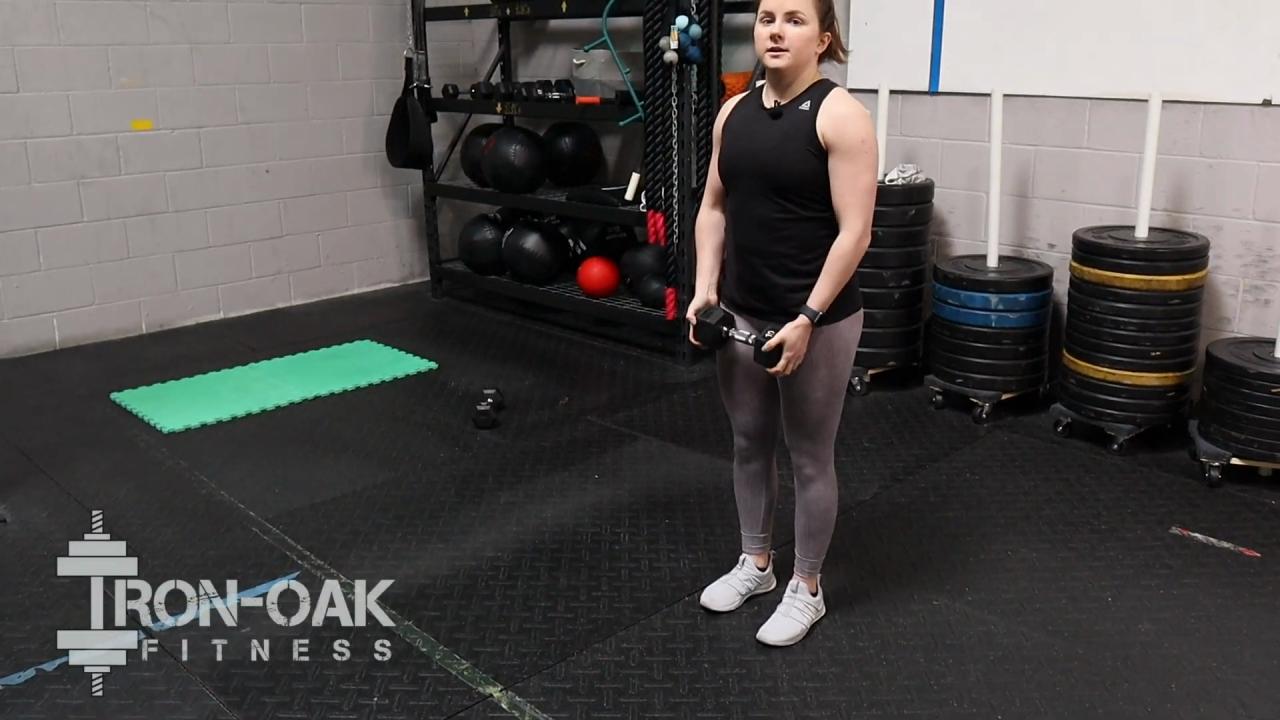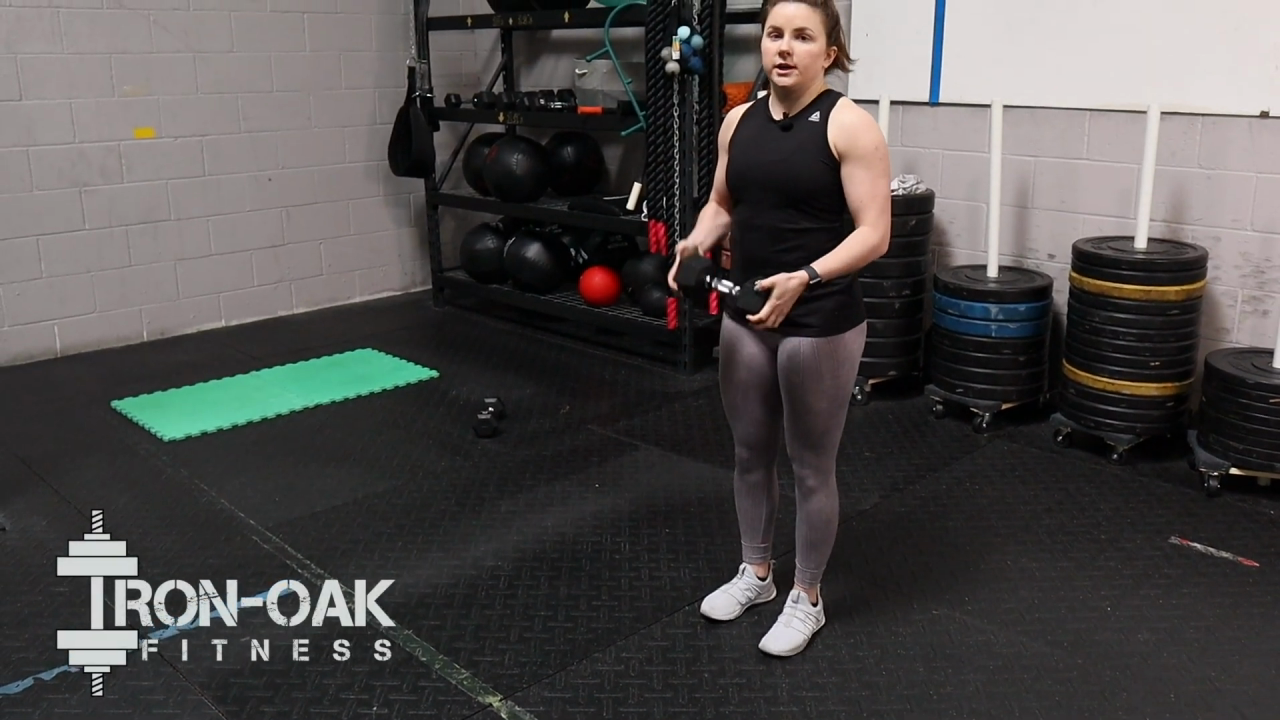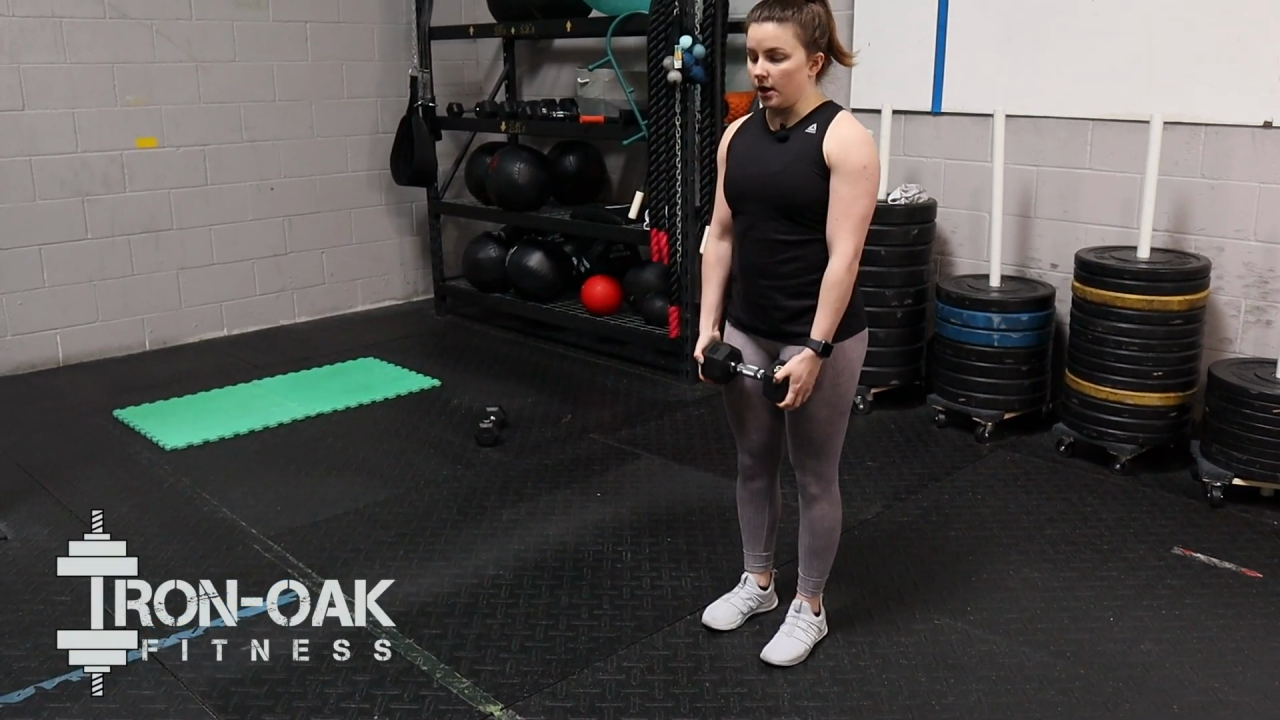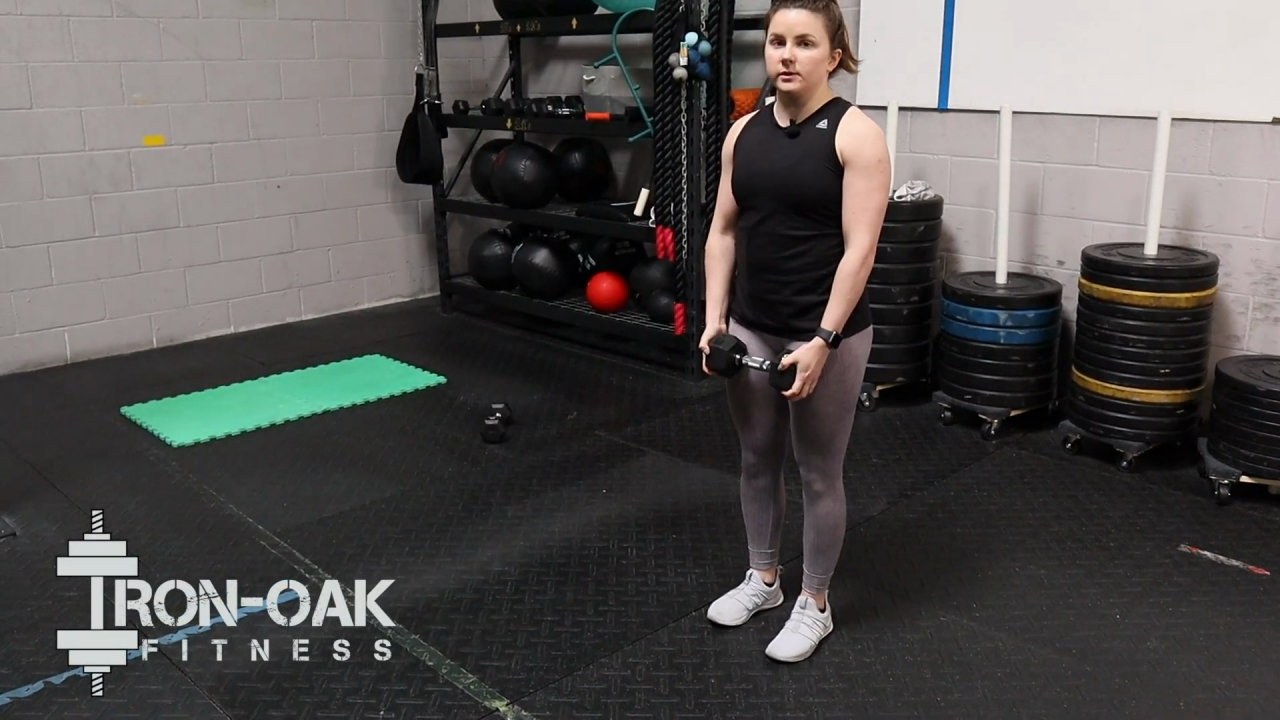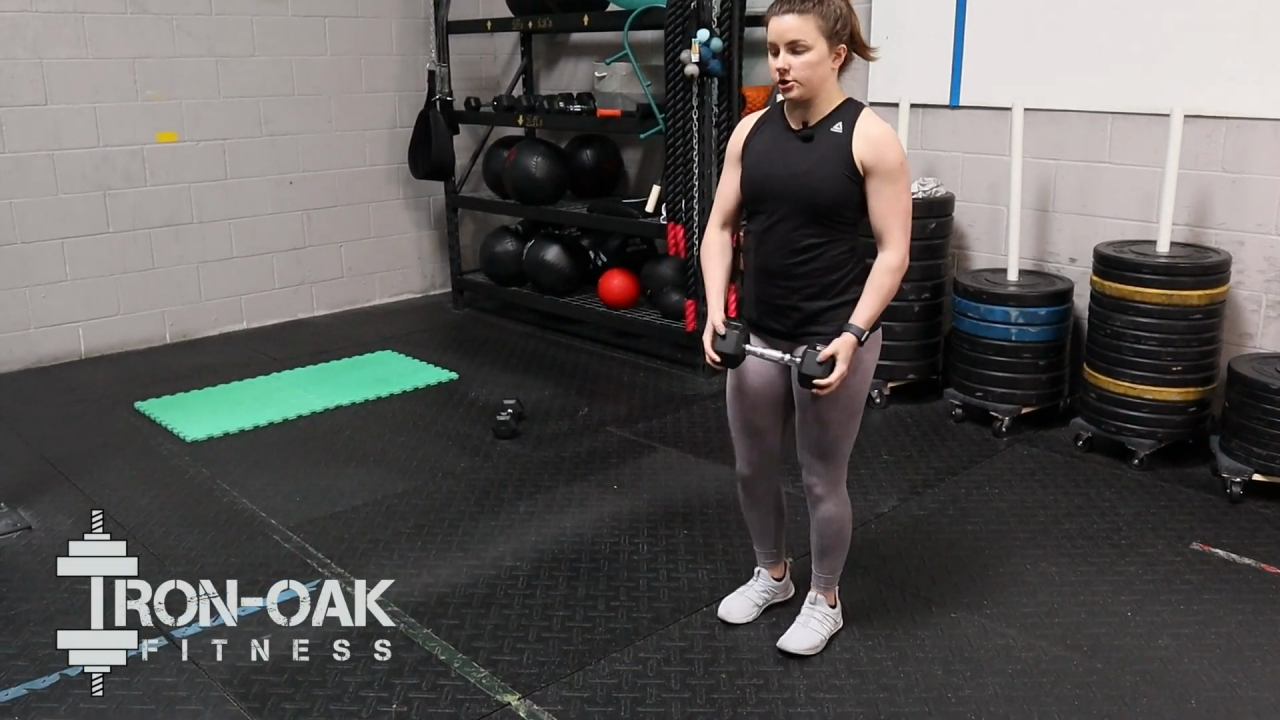
dt=1s
person 1, frame 1
left shoulder: (839, 114)
right shoulder: (734, 111)
left elbow: (855, 231)
right elbow: (714, 208)
left wrist: (807, 319)
right wrist: (705, 287)
left hip: (817, 317)
right hip: (742, 311)
left knee: (809, 457)
right knee: (749, 443)
left ankle: (807, 588)
right ankle: (755, 562)
person 1, frame 2
left shoulder: (849, 124)
right shoulder: (740, 120)
left elbow: (874, 233)
left wrist: (803, 278)
right wrist: (698, 242)
left hip: (821, 323)
right hip: (744, 316)
left knee: (810, 467)
right knee: (750, 453)
left ankle: (807, 598)
right ankle: (756, 572)
person 1, frame 3
left shoulder: (845, 138)
right shoulder: (738, 135)
left elbow: (844, 255)
right elbow: (721, 236)
left wrist: (815, 351)
right wrist: (709, 324)
left hip: (819, 335)
right hip: (748, 330)
left knee: (814, 476)
right knee: (753, 462)
left ankle: (810, 608)
right ankle: (757, 581)
person 1, frame 4
left shoulder: (855, 133)
right shoulder: (743, 132)
left elbow: (859, 249)
right elbow: (723, 231)
left wrist: (823, 341)
right wrist: (714, 317)
left hip: (825, 333)
right hip: (752, 327)
left knee: (818, 473)
right knee: (756, 459)
left ankle: (814, 605)
right ankle: (762, 578)
person 1, frame 5
left shoulder: (870, 138)
right shoulder: (751, 131)
left elbow: (893, 251)
right elbow: (721, 228)
left wrist: (853, 334)
right wrist: (716, 309)
left hip: (831, 338)
right hip: (758, 333)
left knee: (821, 479)
right knee: (752, 469)
left ankle: (824, 601)
right ankle: (771, 574)
